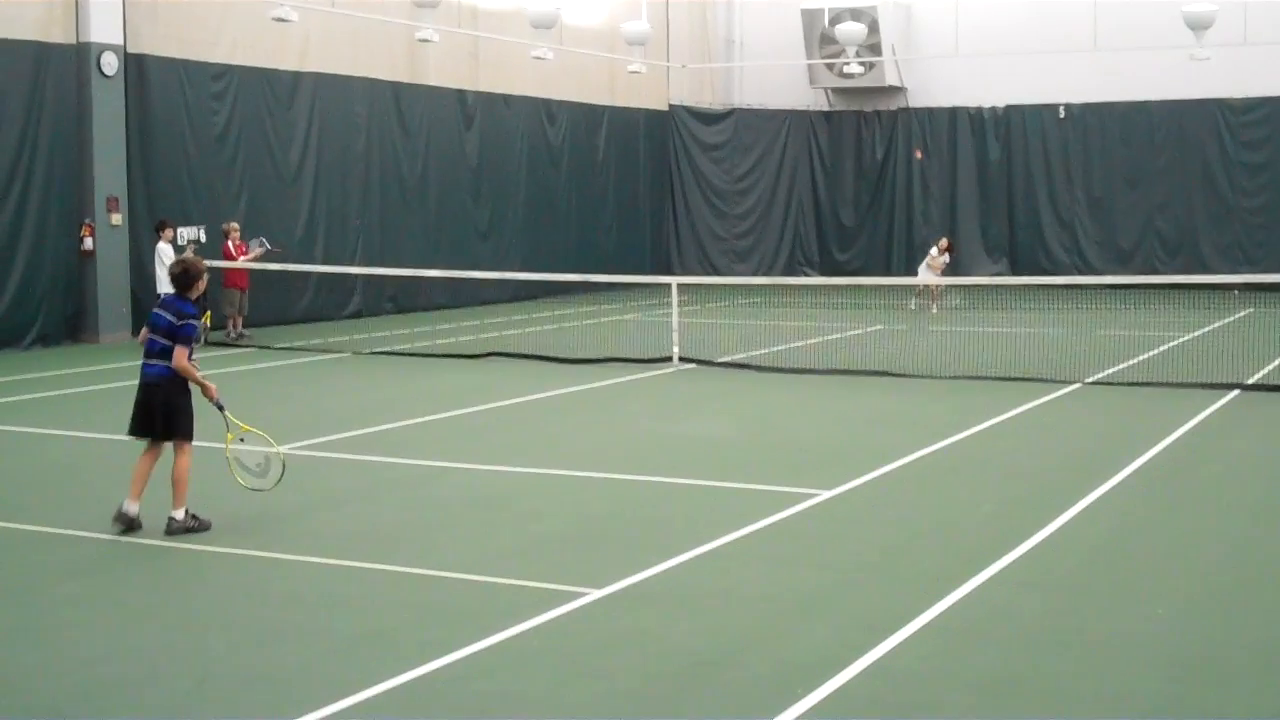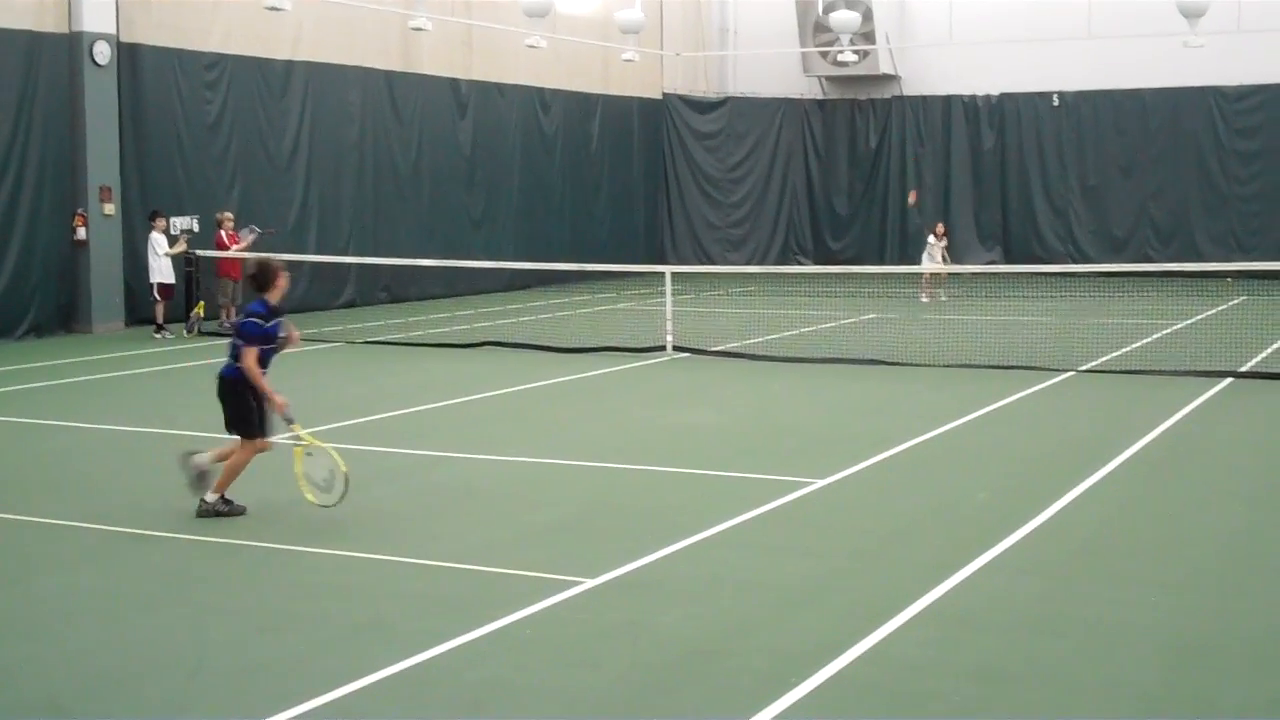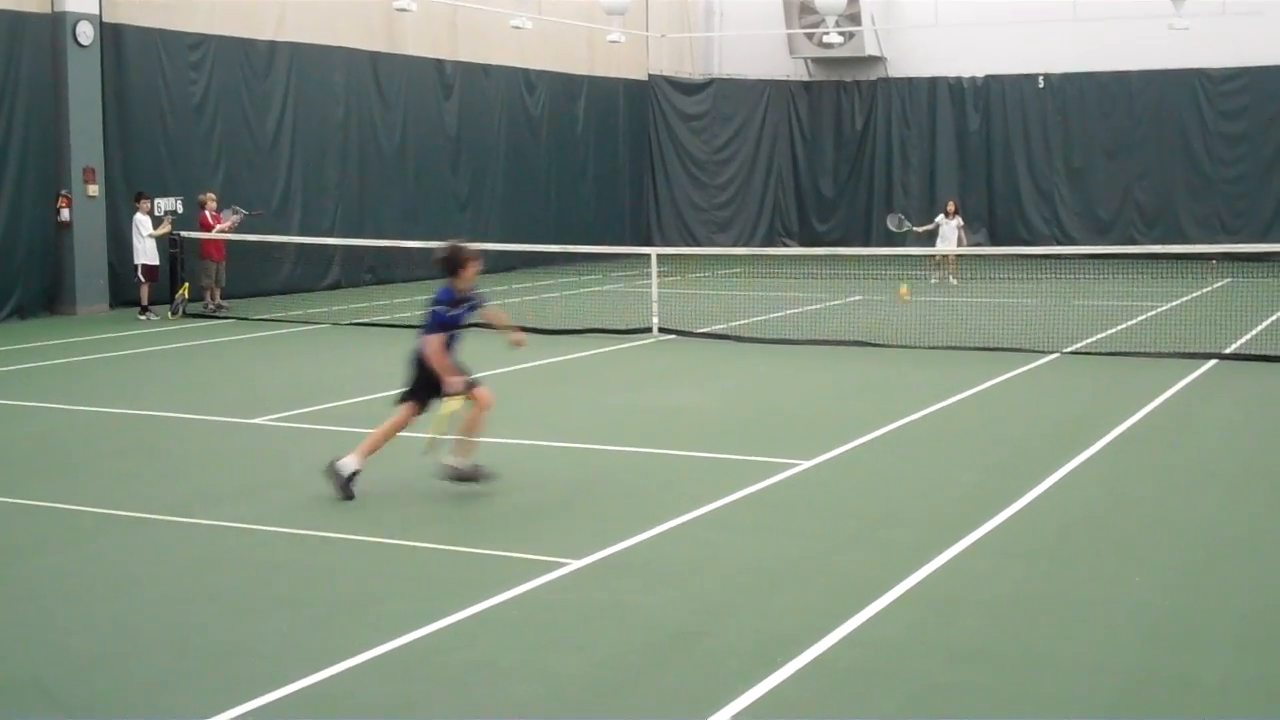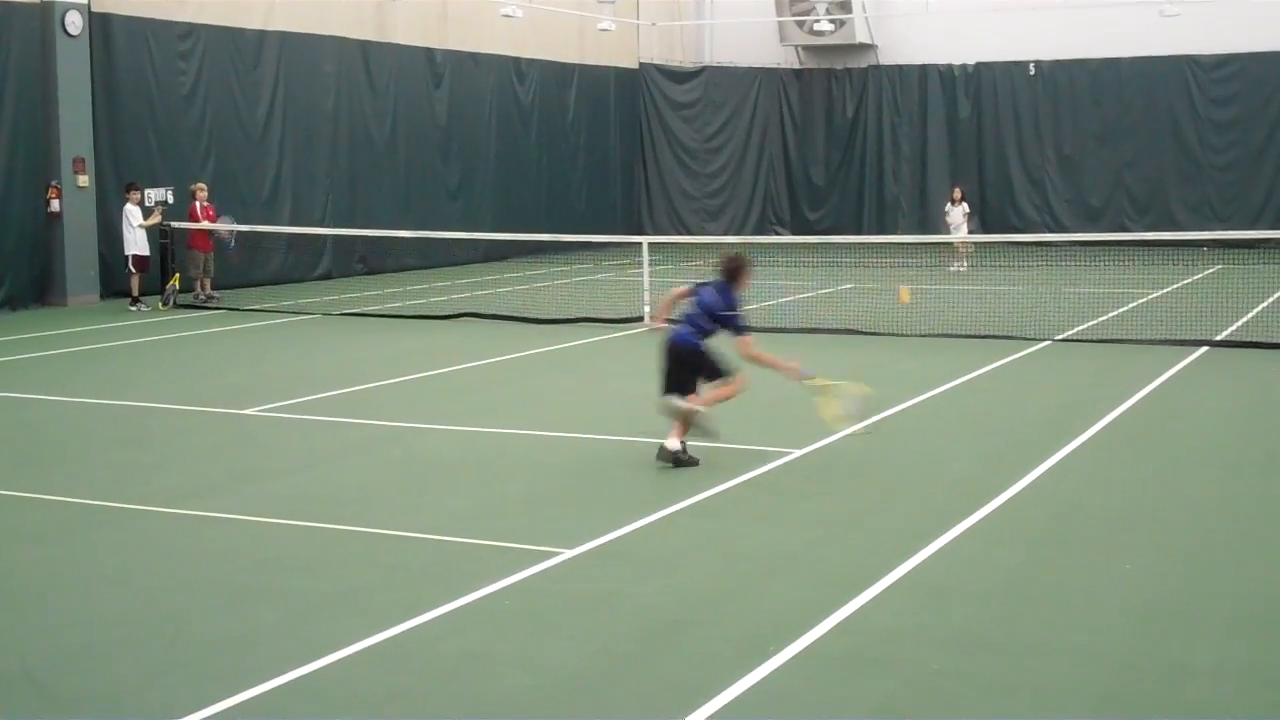
dt=0.5s
person 1, frame 1
left shoulder: (163, 302)
right shoulder: (188, 315)
left elbow: (144, 339)
right elbow: (179, 363)
right wrist: (204, 384)
left hip: (147, 381)
right hip: (170, 385)
left knee: (152, 448)
right knee: (183, 449)
left ankle: (129, 510)
right ankle: (179, 516)
person 1, frame 2
left shoulder: (274, 311)
right shoulder: (255, 316)
left elbow: (270, 343)
right elbow: (248, 363)
left wrist: (288, 338)
right wrist: (271, 395)
left hip: (250, 382)
right hip: (236, 382)
left knee: (260, 443)
right knee: (251, 444)
left ankle: (200, 460)
right ankle: (211, 500)
person 1, frame 3
left shoulder: (466, 295)
right shoulder: (445, 303)
left elbow: (489, 314)
right elbow: (432, 348)
left wrist: (512, 330)
right wrist: (447, 377)
left hip: (440, 362)
right hip: (432, 365)
left knee: (405, 416)
right knee: (484, 399)
left ankle: (348, 466)
right ankle: (458, 463)
person 1, frame 4
left shoulder: (708, 287)
right shoulder: (728, 309)
left elbow: (675, 294)
right elbow: (748, 353)
left wrist: (659, 318)
right wrist: (784, 367)
left hip: (675, 344)
right hip: (690, 347)
left knee: (691, 400)
right knee: (736, 384)
left ankle: (673, 446)
right ankle: (691, 407)
